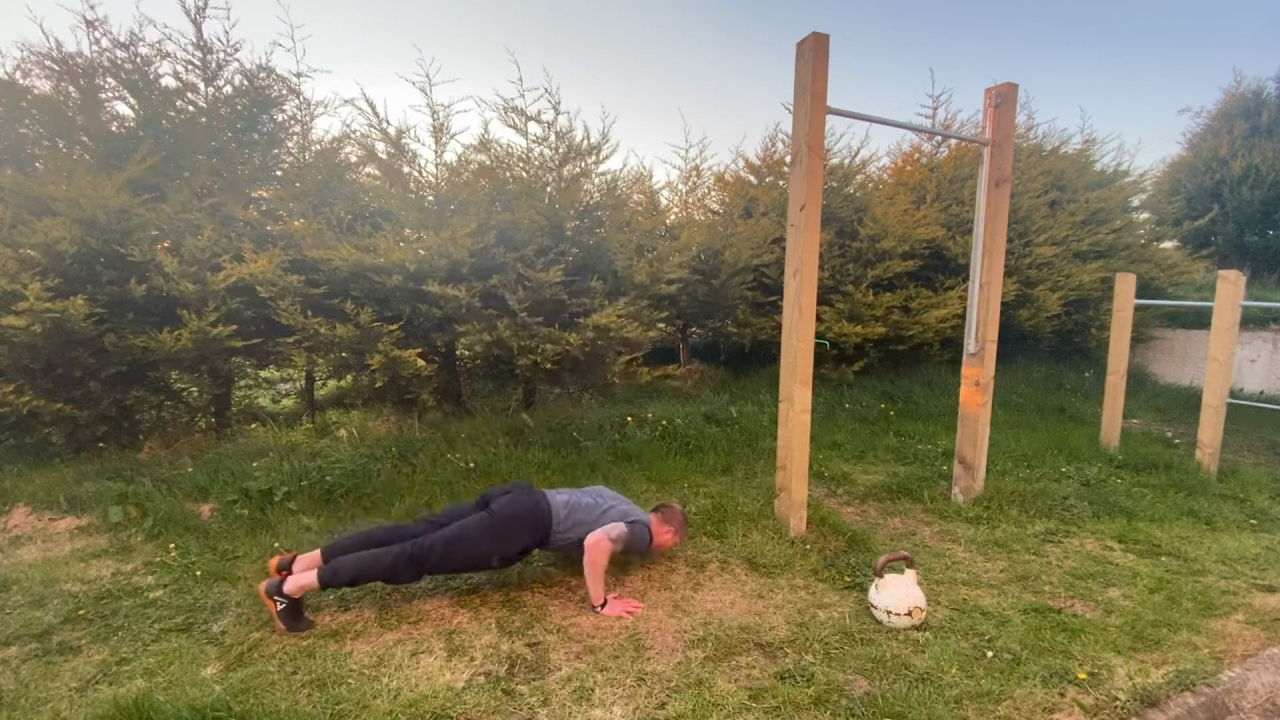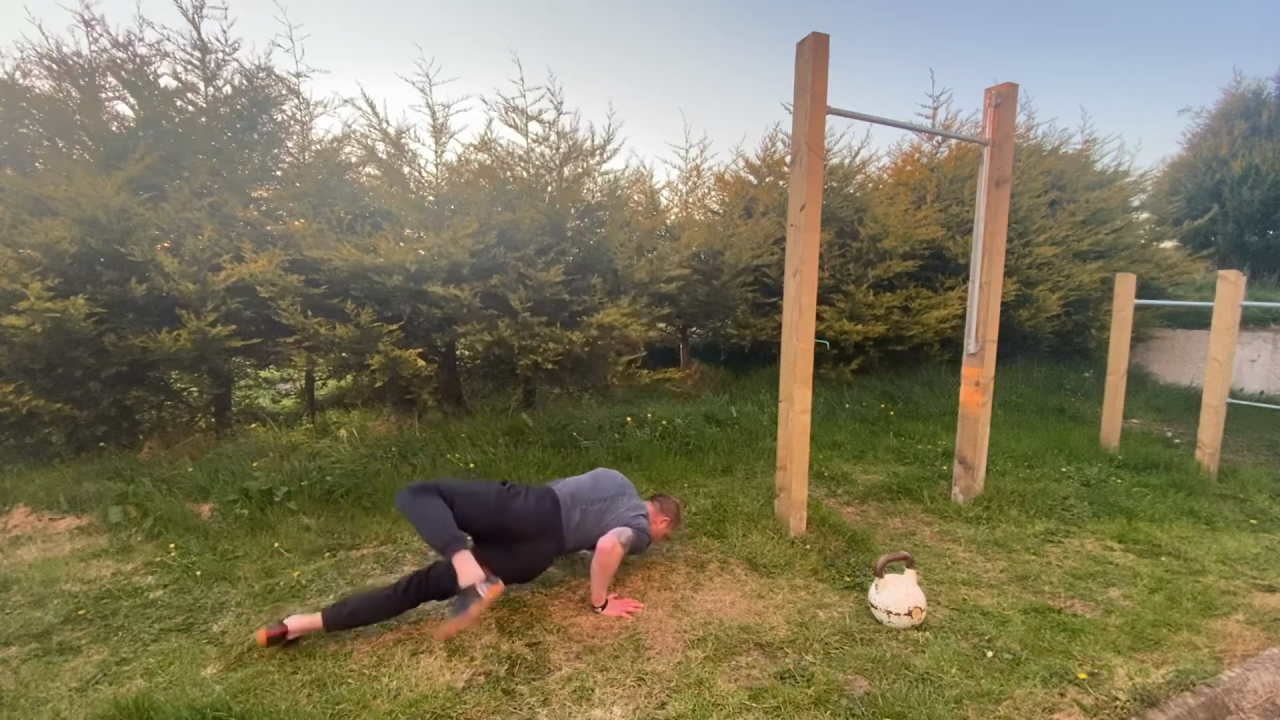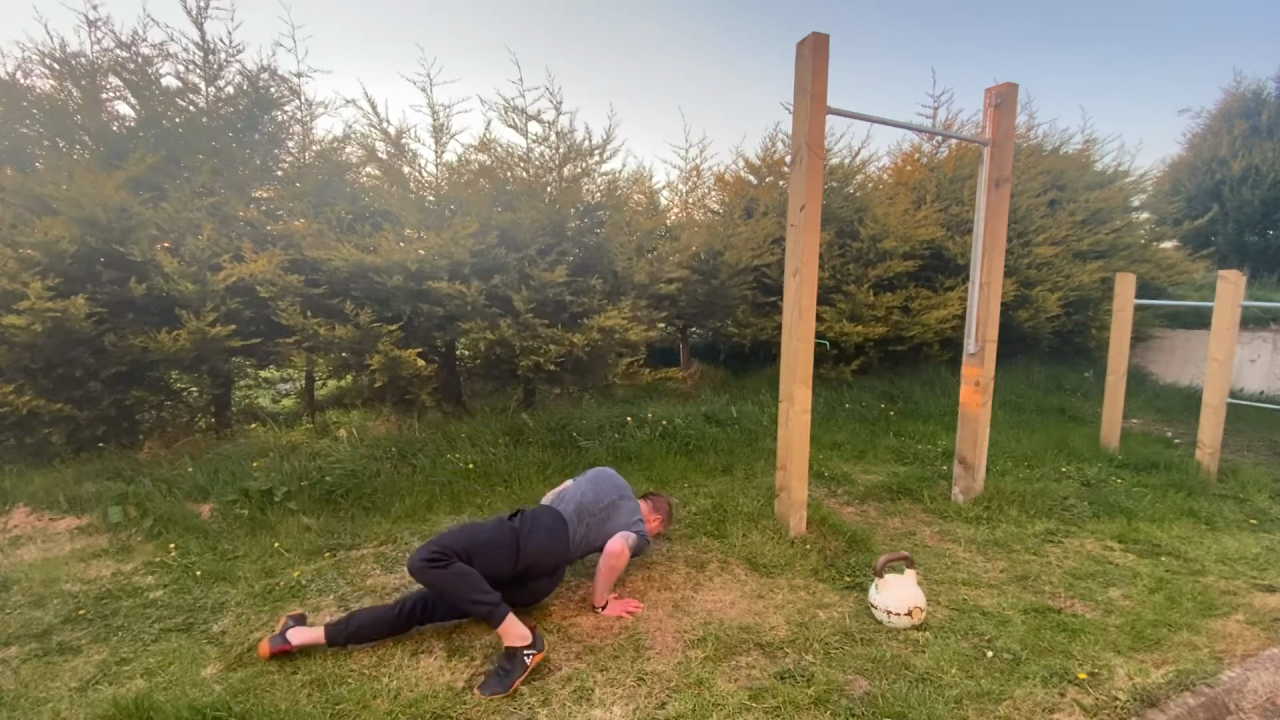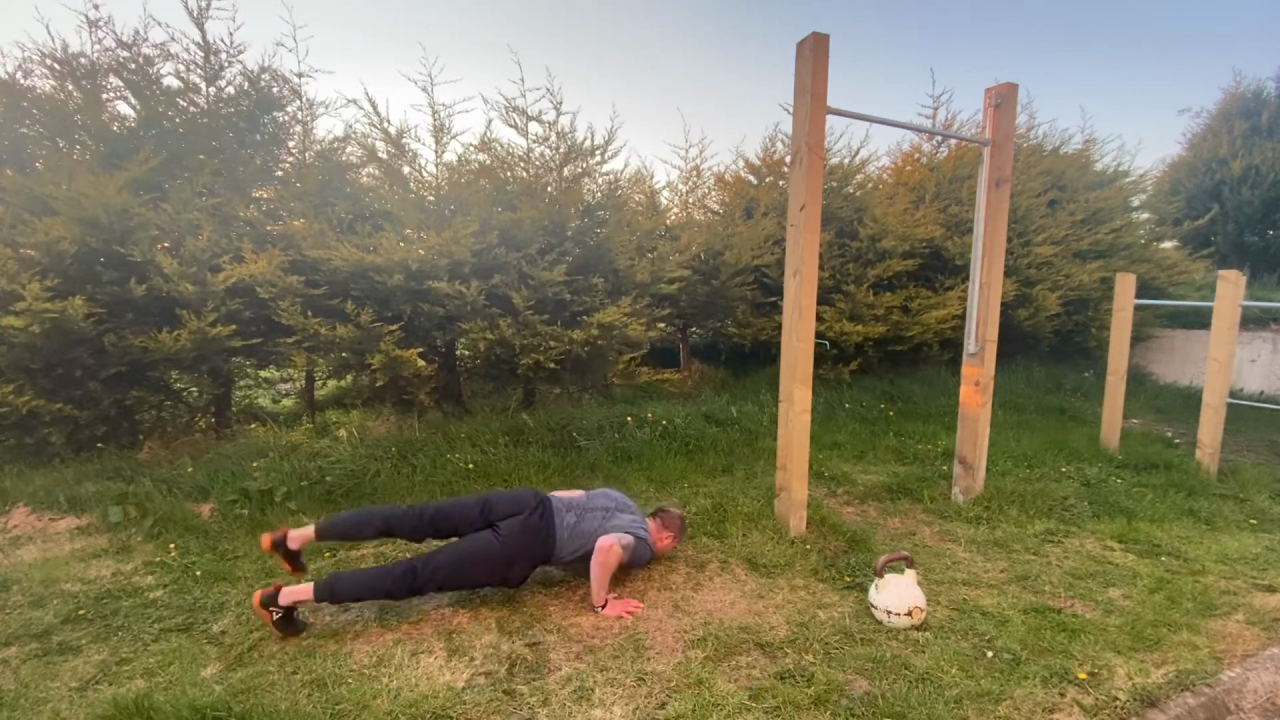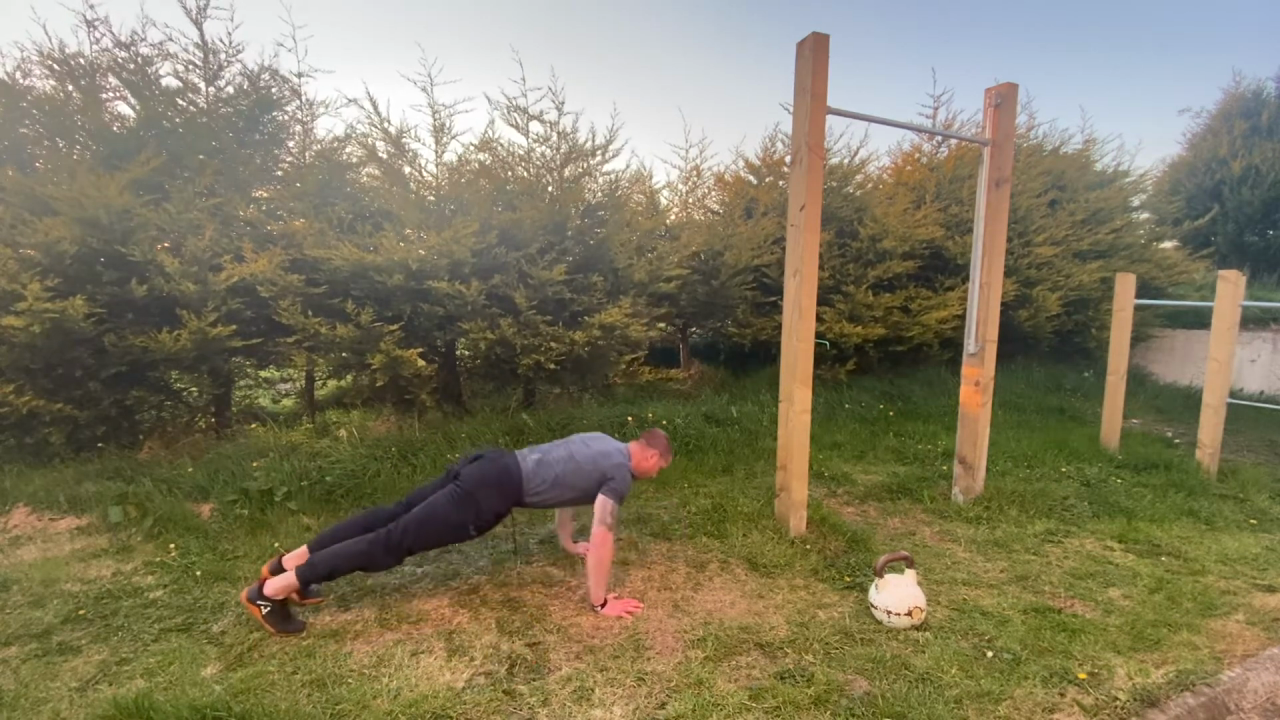
dt=0.7s
person 1, frame 1
left shoulder: (619, 502)
right shoulder: (640, 532)
right elbow: (597, 543)
left wrist: (570, 539)
right wrist: (600, 602)
left hip: (520, 496)
right hip: (522, 525)
left knee: (413, 532)
right knee: (417, 556)
left ankle: (298, 562)
right ankle: (290, 587)
person 1, frame 2
left shoulder: (616, 478)
right shoulder: (640, 530)
right elbow: (608, 547)
right wrist: (600, 603)
left hip: (533, 505)
right hip: (534, 551)
right knee: (424, 585)
person 1, frame 3
left shoulder: (607, 474)
right shoulder: (640, 535)
right elbow: (616, 550)
right wrist: (602, 603)
left hip: (538, 528)
right hip: (543, 576)
person 1, frame 4
left shoulder: (619, 499)
right shoulder: (642, 544)
right elbow: (607, 547)
right wrist: (601, 602)
left hip: (527, 503)
right hip: (523, 543)
left knee: (412, 521)
right knee: (417, 574)
left ankle: (296, 536)
right ankle: (285, 597)
person 1, frame 5
left shoulder: (602, 442)
right shoulder: (619, 473)
right elbow: (602, 538)
left wrist: (566, 543)
right wrist: (600, 602)
left hip: (489, 464)
right hip: (493, 491)
left knee: (392, 515)
right knee: (394, 542)
left ankle: (286, 563)
right ankle: (271, 591)
